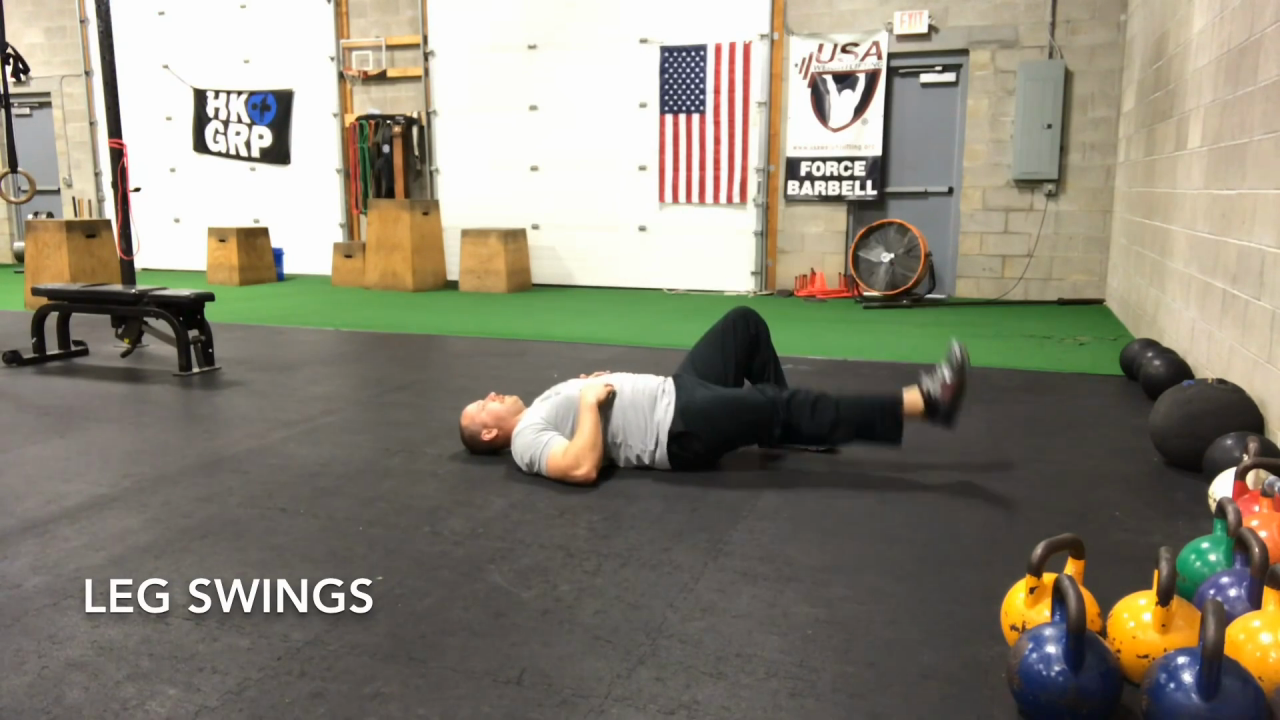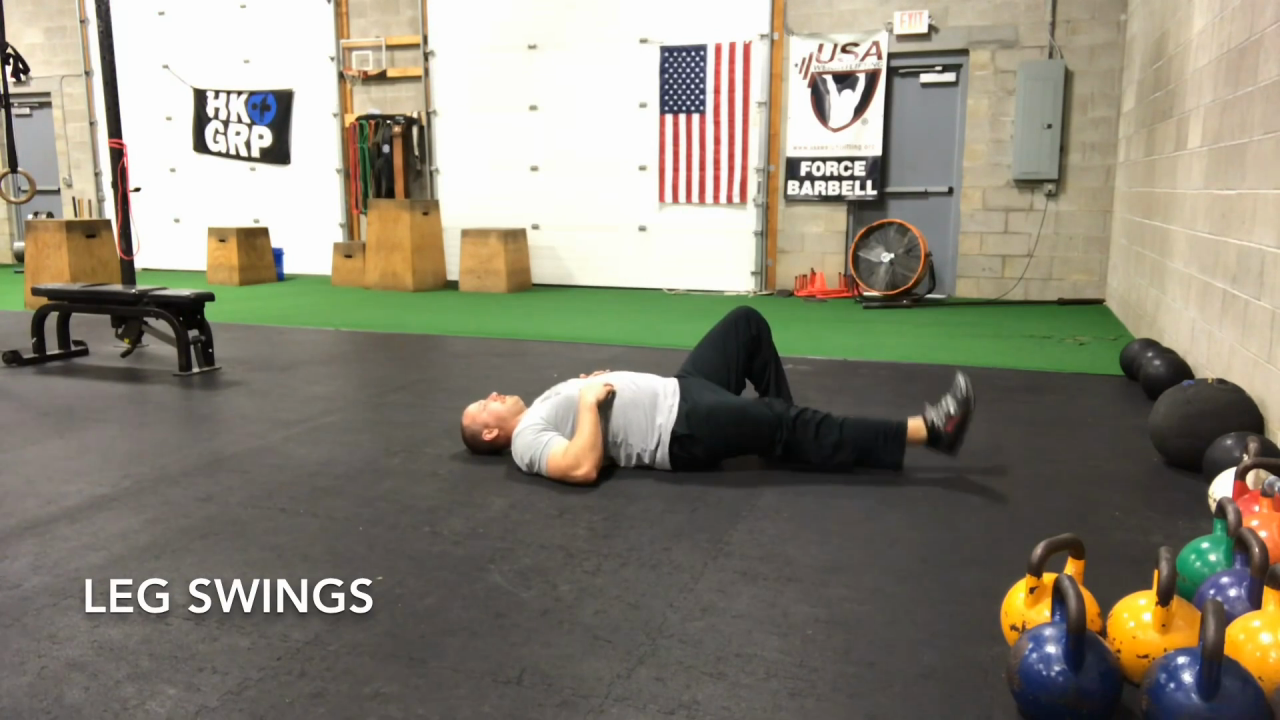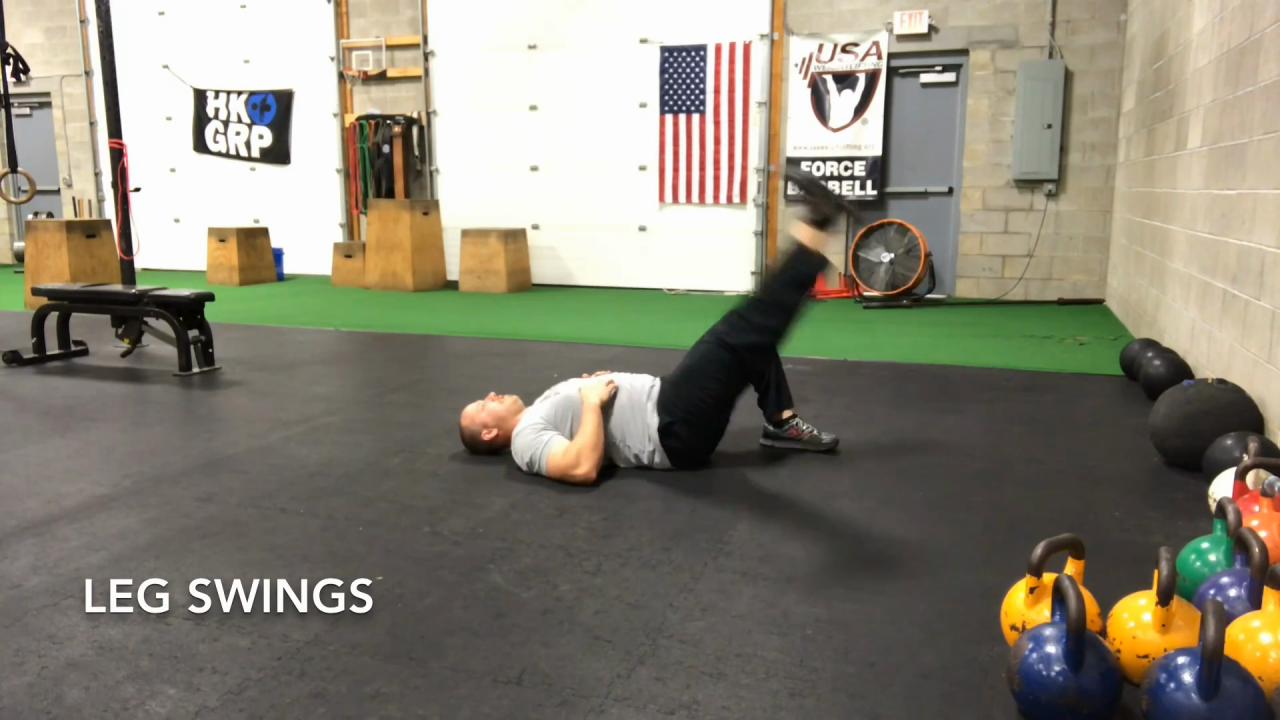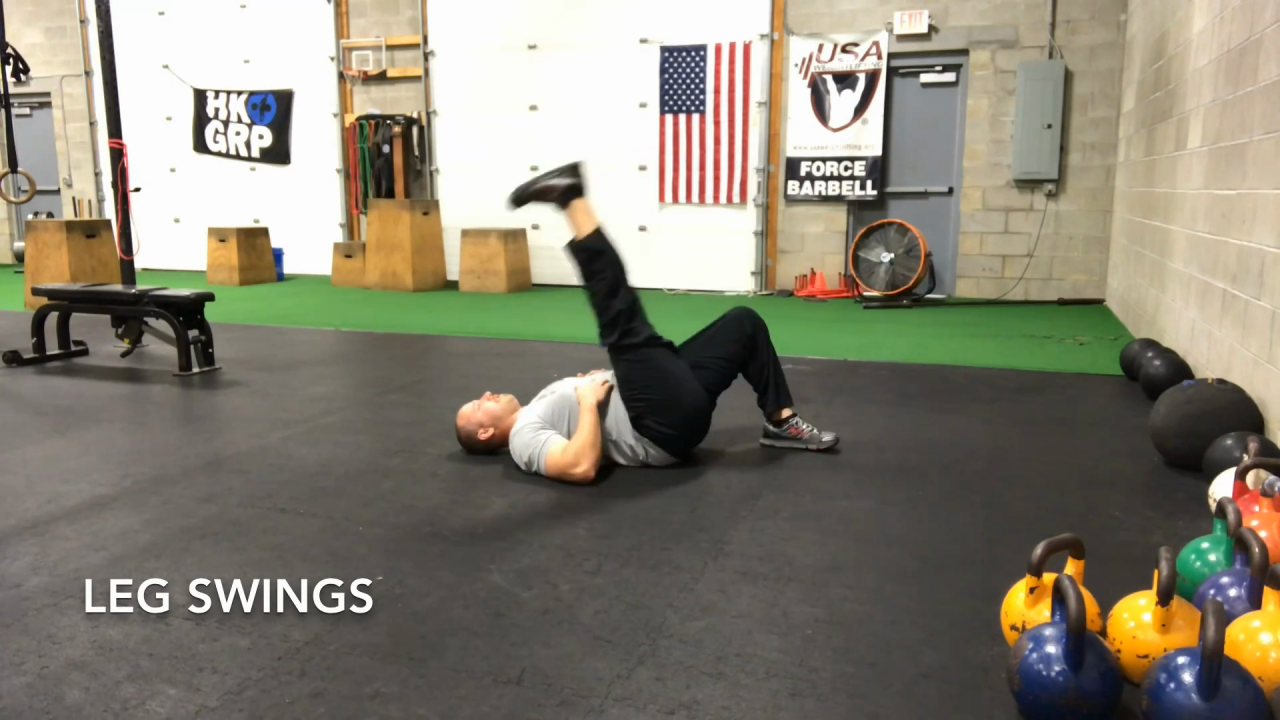
dt=0.4s
person 1, frame 1
left shoulder: (540, 408)
right shoulder: (526, 439)
right elbow: (583, 467)
left wrist: (596, 385)
right wrist: (590, 400)
left hip: (675, 393)
right hip: (681, 434)
left knee: (745, 322)
right knee: (786, 405)
left ankle: (787, 429)
right ankle: (922, 401)
person 1, frame 2
left shoulder: (542, 408)
right shoulder: (527, 440)
right elbow: (583, 468)
left wrist: (591, 385)
right wrist: (589, 402)
left hip: (678, 393)
right hip: (682, 433)
left knee: (747, 322)
right knee: (793, 428)
left ankle: (780, 413)
right ankle: (925, 432)
person 1, frame 3
left shoulder: (539, 415)
right shoulder: (527, 441)
right elbow: (583, 468)
left wrist: (599, 382)
right wrist: (593, 403)
left hip: (655, 397)
right hip: (677, 432)
left knee: (744, 331)
right knee: (737, 337)
left ankle: (784, 425)
right ankle: (812, 230)
person 1, frame 4
left shoulder: (536, 411)
right shoulder: (524, 437)
right elbow: (583, 467)
left wrist: (597, 382)
right wrist: (588, 402)
left hip: (674, 405)
right hip: (668, 422)
left knee: (743, 323)
right knee: (623, 325)
left ankle: (782, 422)
